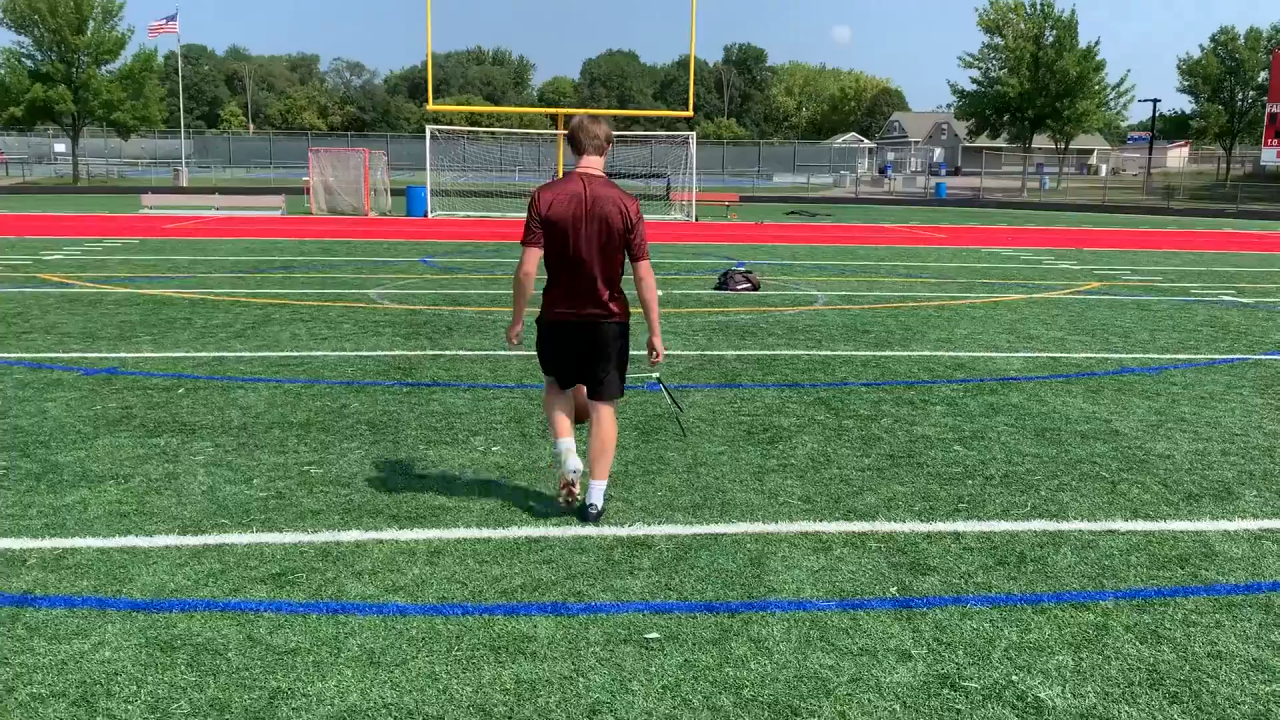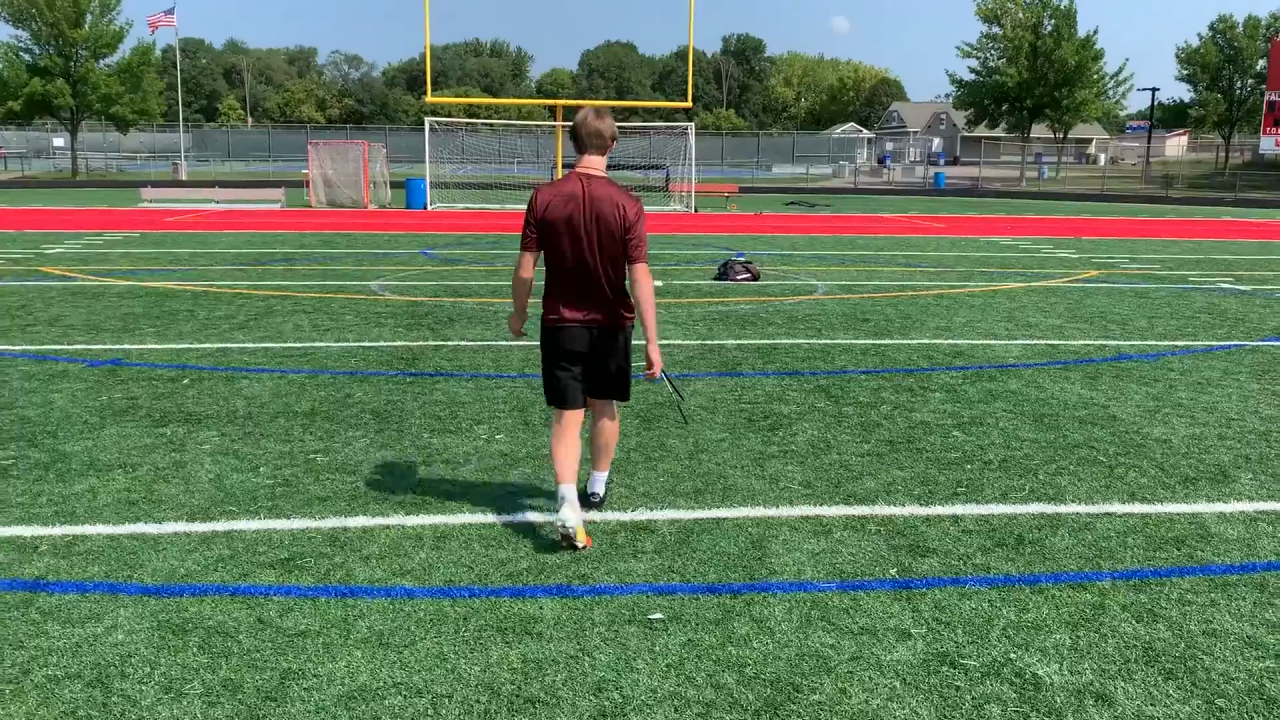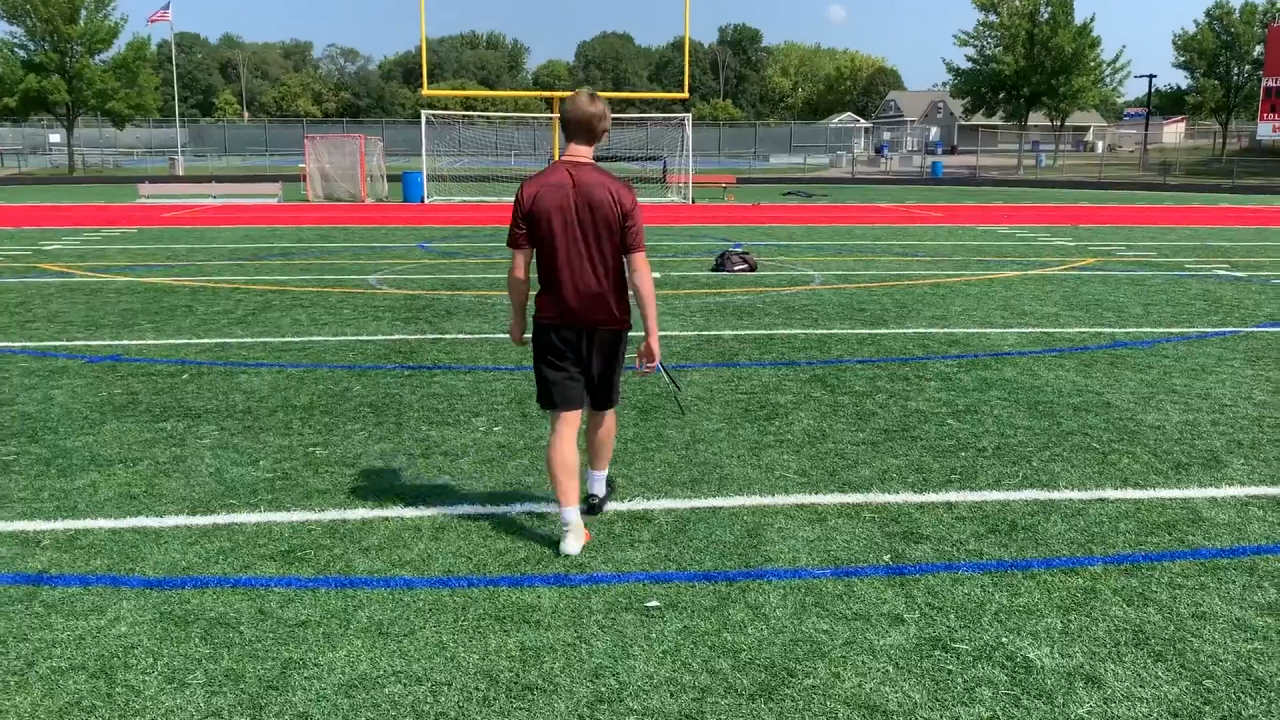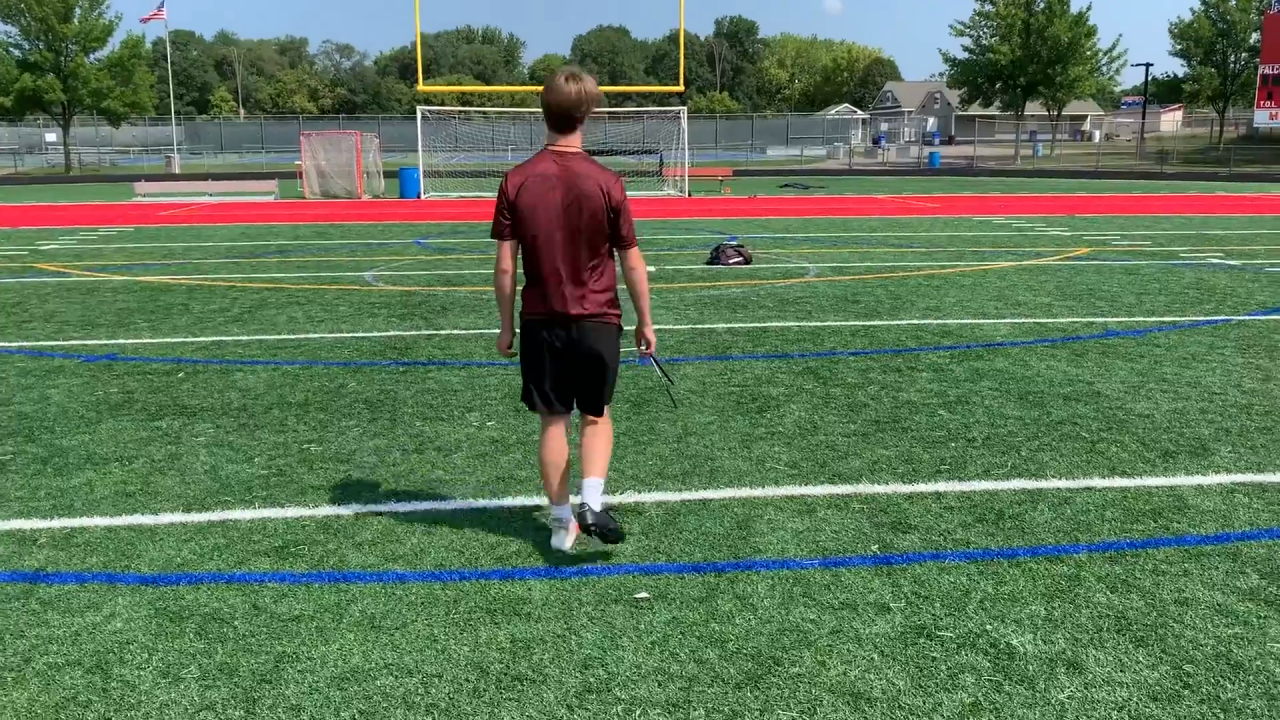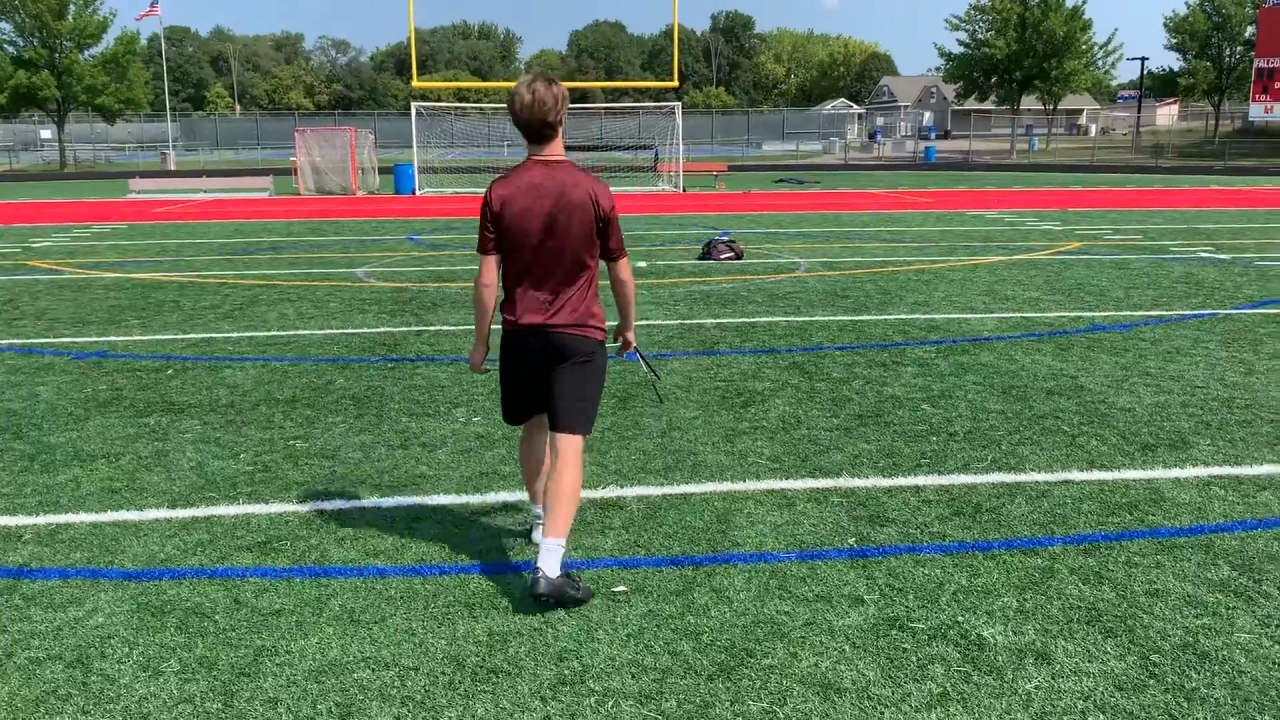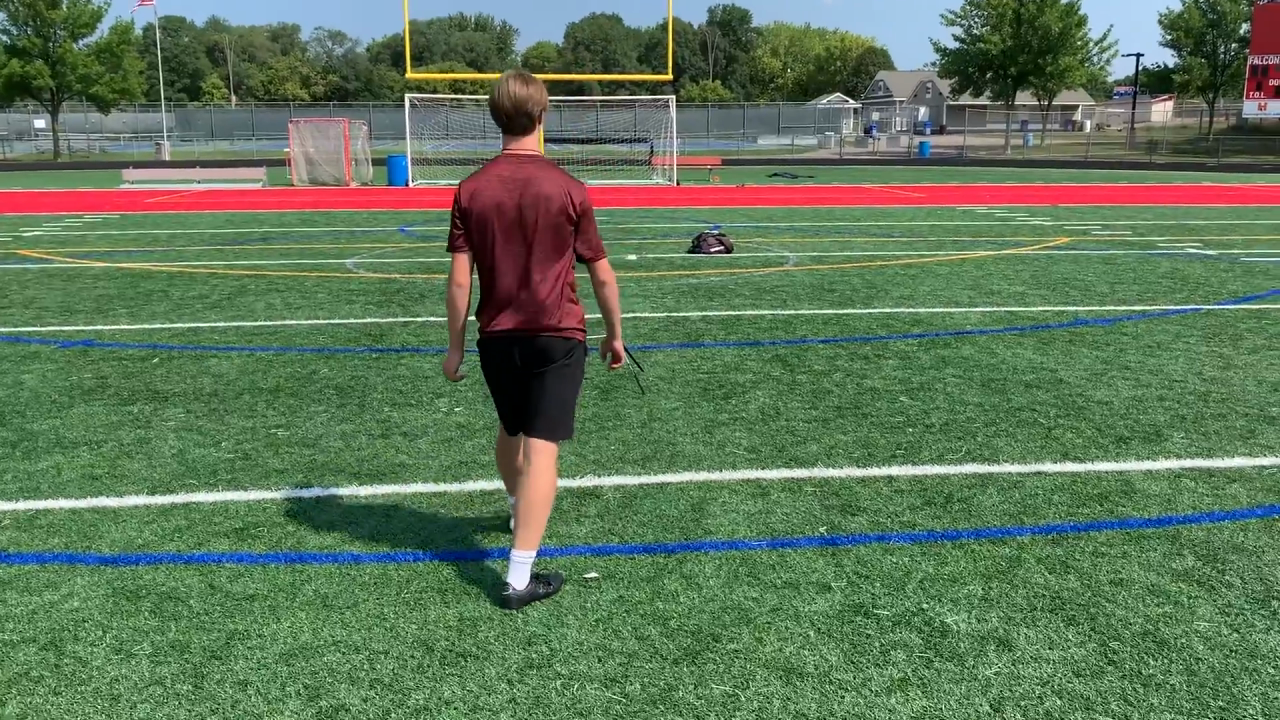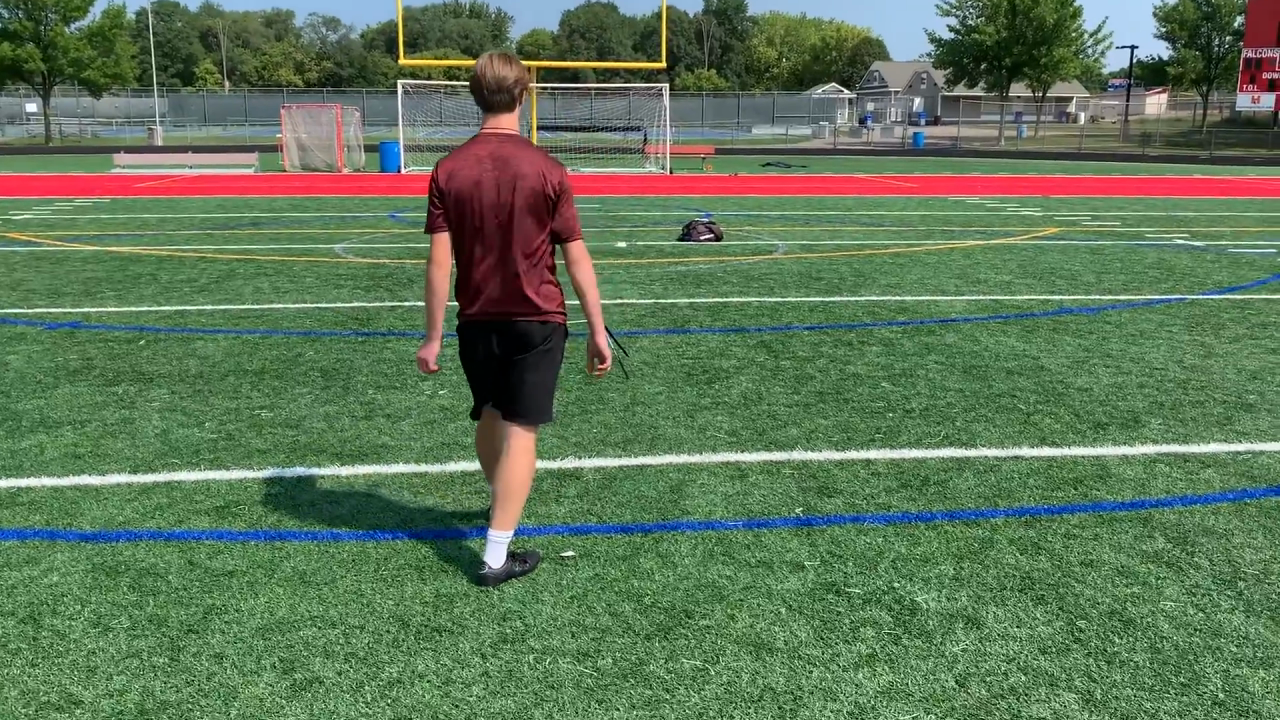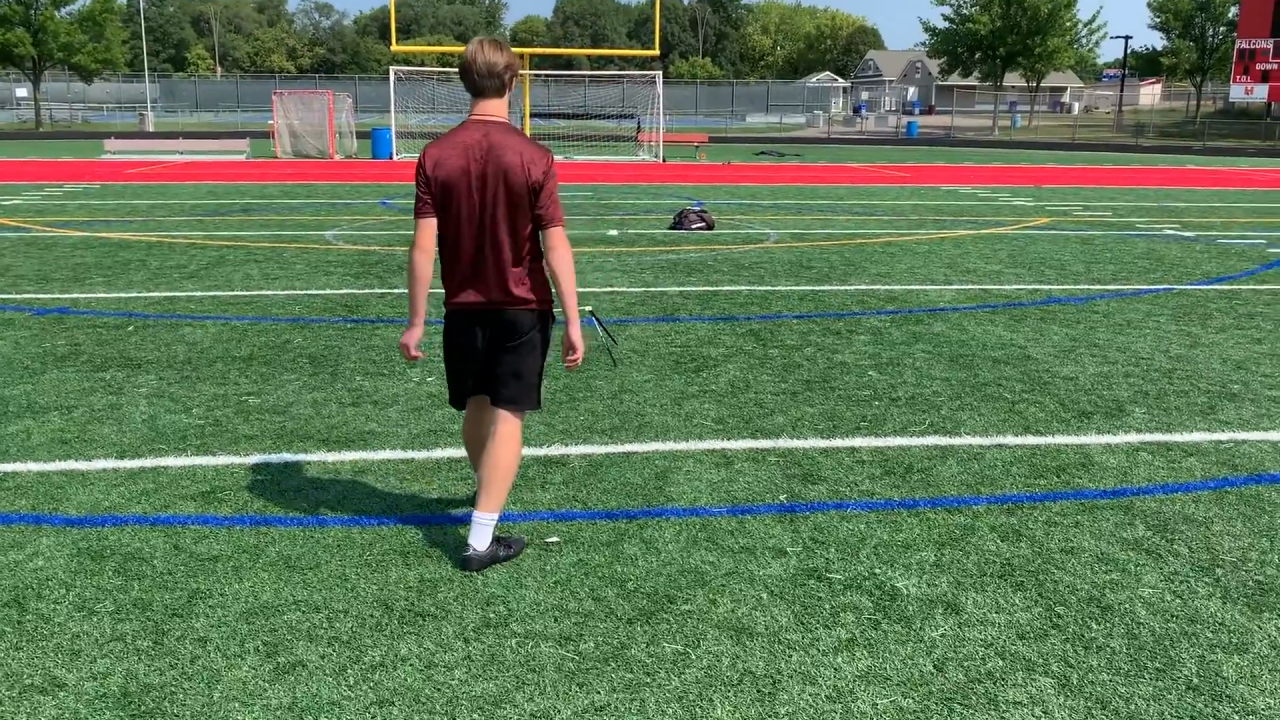
dt=0.2s
person 1, frame 1
left shoulder: (546, 197)
right shoulder: (625, 203)
left elbow: (528, 268)
right elbow: (643, 274)
left wrist: (517, 320)
right wrist: (655, 331)
left hip: (557, 318)
right hip: (609, 321)
left knee: (556, 387)
right knee: (602, 407)
left ankle: (568, 460)
right ankle: (595, 498)
person 1, frame 2
left shoulder: (545, 197)
right shoulder: (626, 204)
left elbow: (524, 270)
right elbow: (640, 277)
left wrist: (518, 314)
right wrist: (652, 342)
left hip: (560, 324)
right hip: (612, 323)
left knee: (567, 417)
right knee: (604, 406)
left ankle: (569, 504)
right ankle: (596, 486)
person 1, frame 3
left shoulder: (532, 190)
right shoulder: (619, 192)
left elbow: (519, 270)
right elbow: (639, 269)
left wrist: (518, 319)
right wrist: (652, 333)
left hip: (553, 323)
right hip: (608, 322)
left knee: (565, 421)
right knee: (602, 410)
left ankle: (571, 527)
right ankle: (597, 486)
person 1, frame 4
left shoulder: (517, 181)
right shoulder: (607, 183)
left elbow: (505, 265)
right elbow: (632, 262)
left wrist: (506, 325)
right wrist: (645, 321)
left hip: (540, 321)
right hip: (599, 319)
left knee: (553, 422)
right knee: (596, 415)
left ankle: (562, 523)
right ankle: (592, 504)
person 1, frame 5
left shoulder: (500, 192)
right shoulder: (594, 191)
left elbow: (487, 279)
right elbow: (621, 272)
left wrist: (480, 340)
right wrist: (628, 323)
left hip: (521, 334)
right hip: (580, 335)
left knee: (533, 427)
right knee: (569, 443)
left ankle: (541, 520)
right ankle: (550, 568)
person 1, frame 6
left shoulder: (471, 189)
right shoulder: (568, 189)
left elbow: (459, 279)
right elbow: (602, 274)
left wrist: (455, 346)
right wrist: (615, 334)
left hip: (497, 335)
right hip: (558, 336)
left knee: (512, 429)
right knee: (542, 448)
left ankle: (520, 511)
right ankle: (518, 577)
person 1, frame 7
left shoulder: (449, 169)
right shoulder: (548, 170)
left elbow: (439, 262)
right elbow: (576, 257)
left wrist: (432, 336)
right wrist: (598, 329)
left hip: (476, 321)
right hip: (538, 320)
left knee: (490, 417)
right knee: (520, 432)
left ankle: (499, 502)
right ankle: (495, 557)
person 1, frame 8
left shoulder: (436, 155)
right shoulder: (533, 157)
left elbow: (423, 247)
right elbow: (556, 245)
left wrist: (415, 322)
right wrist: (573, 320)
left hip: (463, 308)
right hip: (523, 308)
left knee: (476, 406)
right knee: (507, 417)
left ankle: (486, 490)
right ankle: (480, 539)
